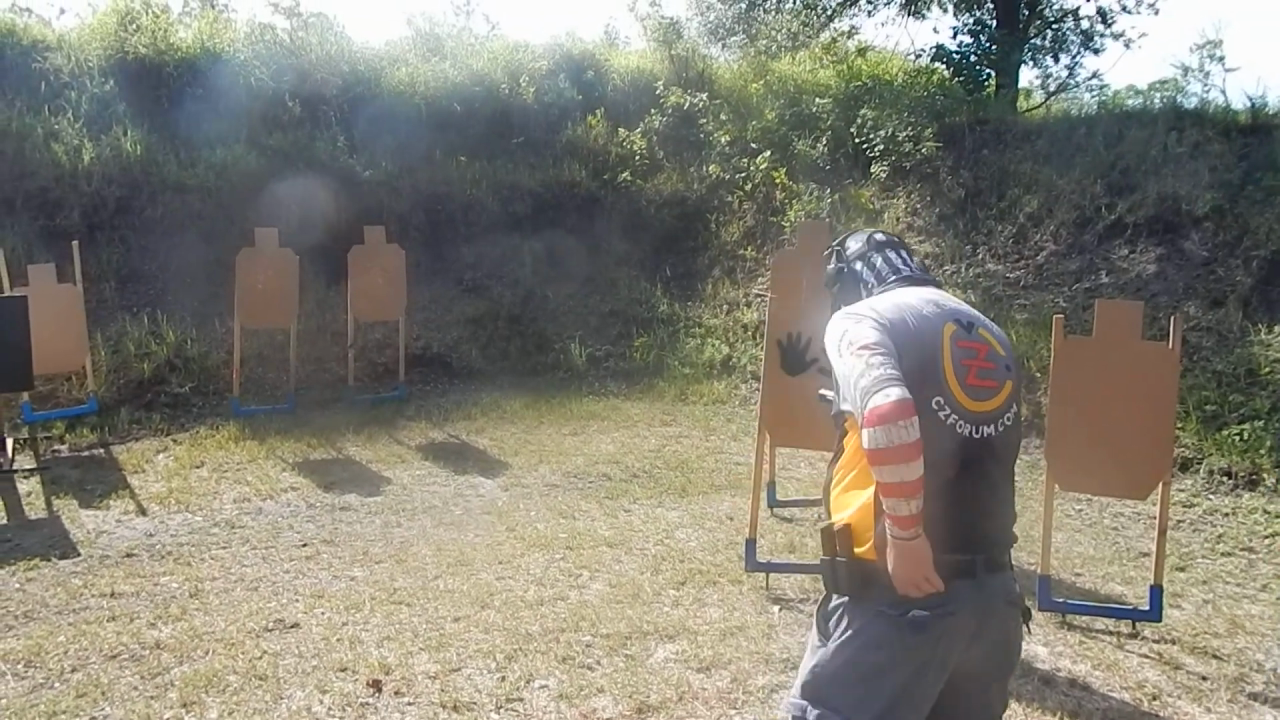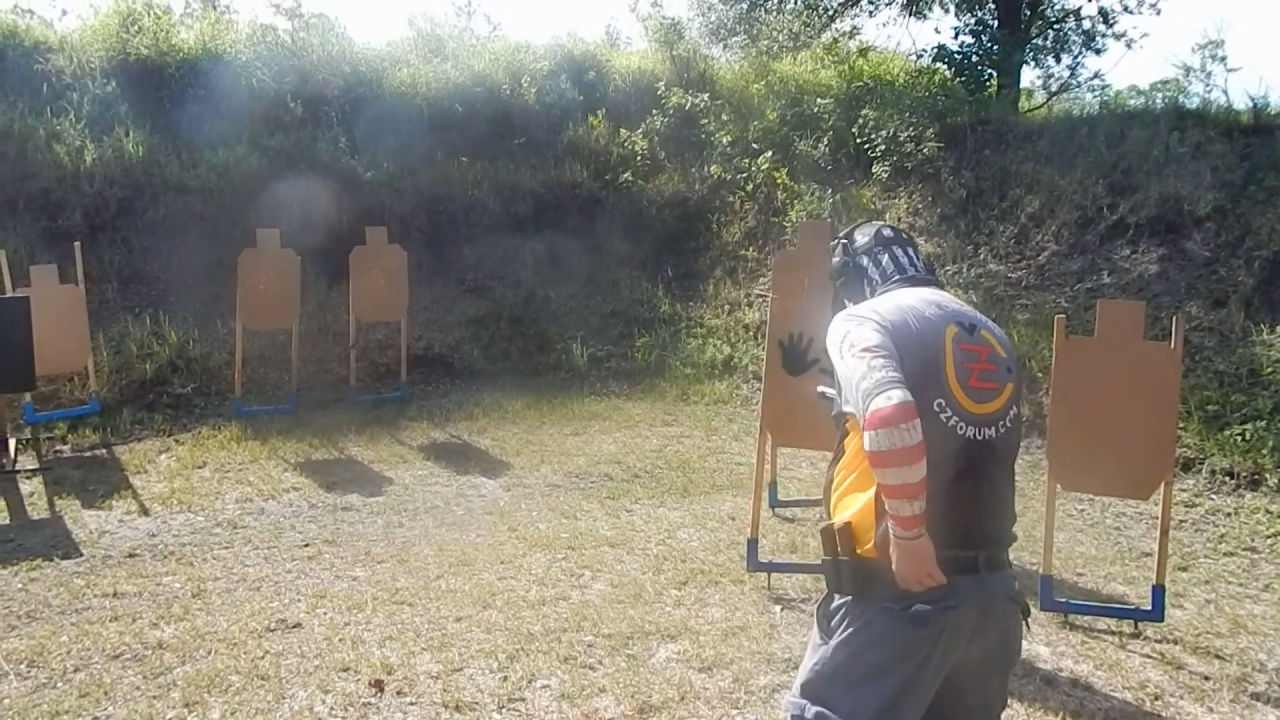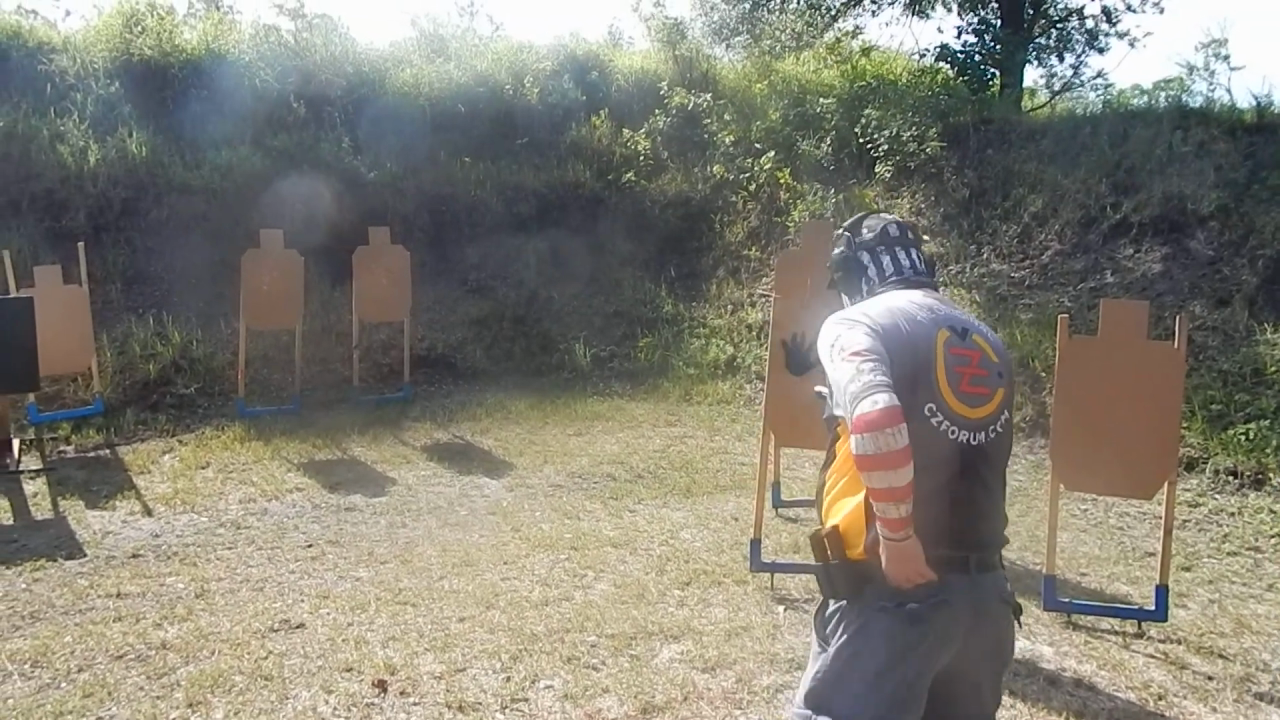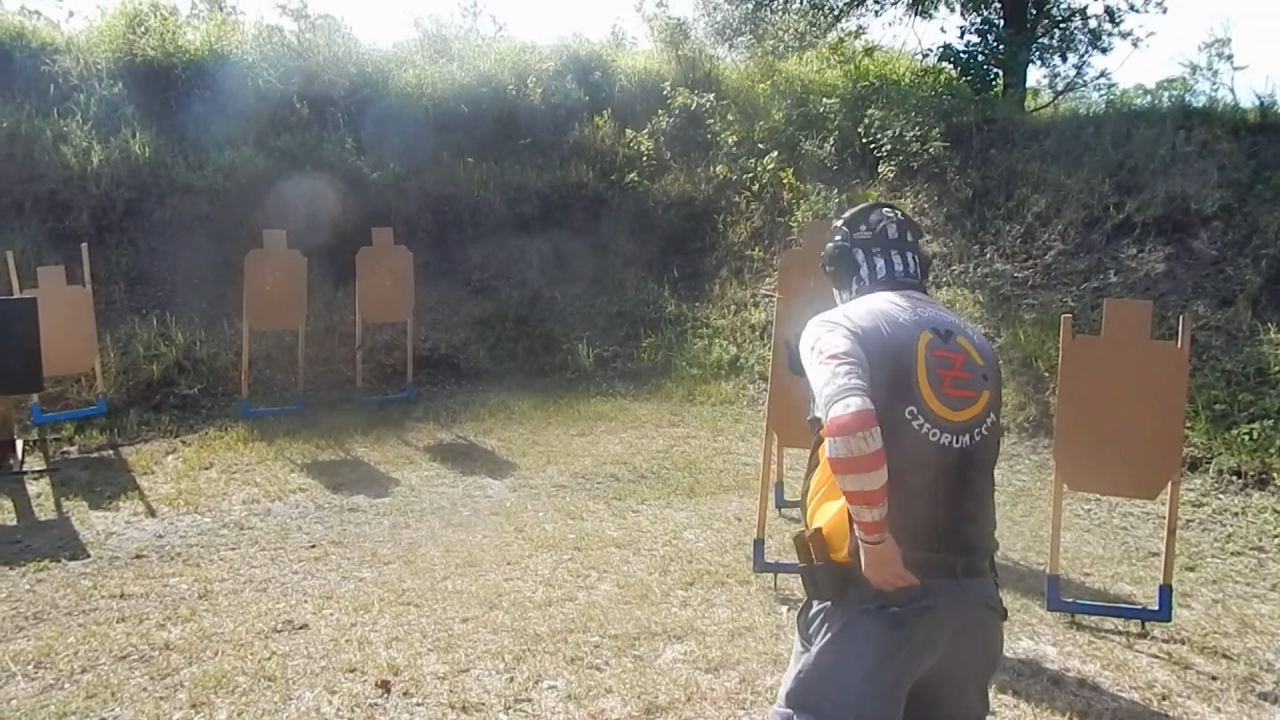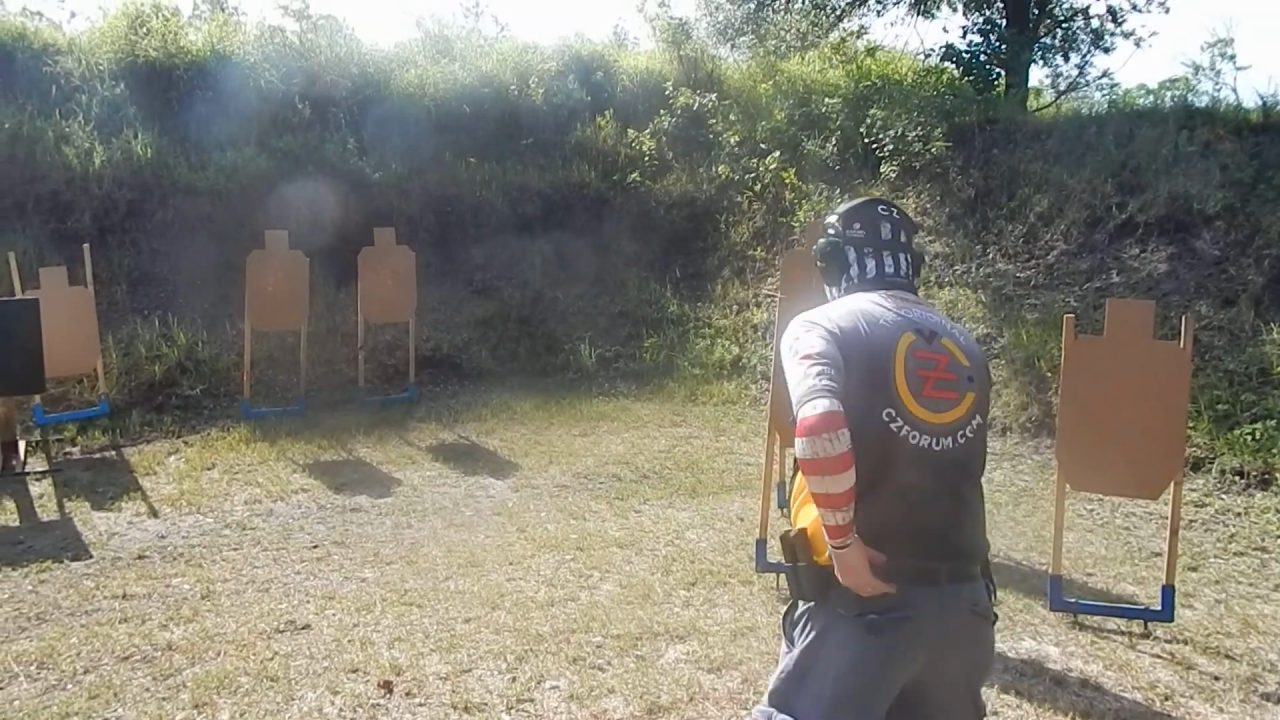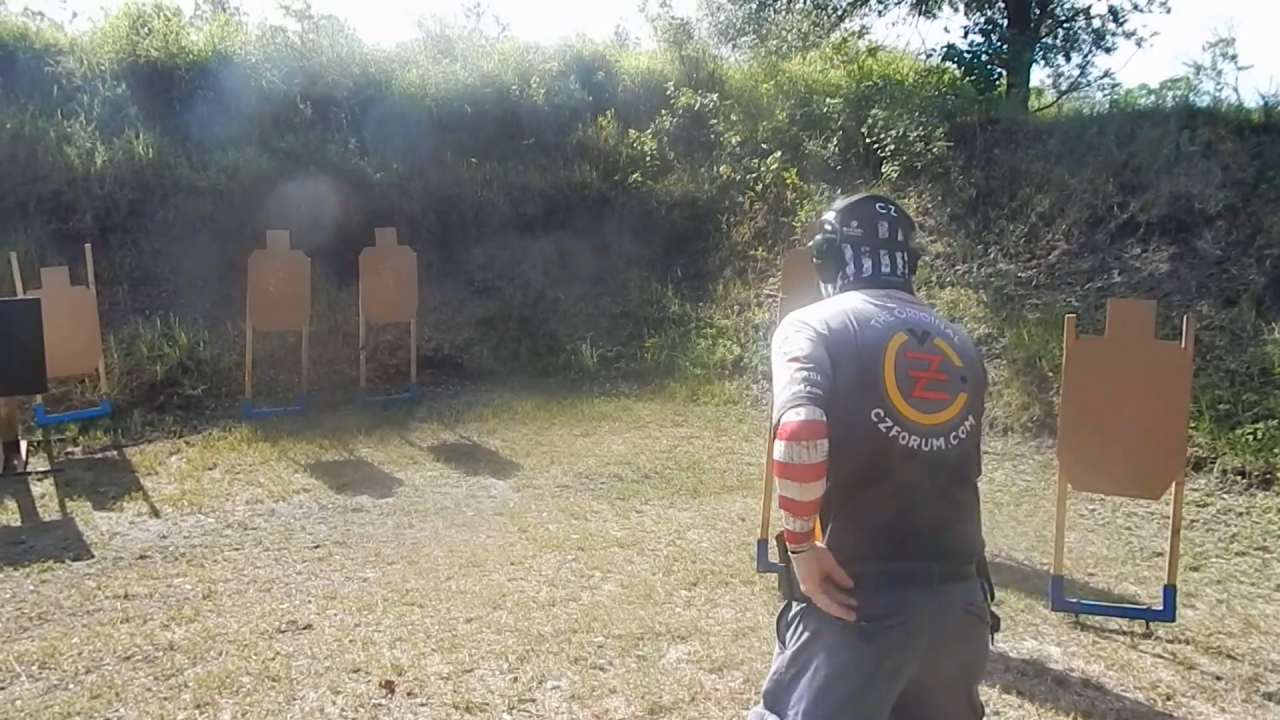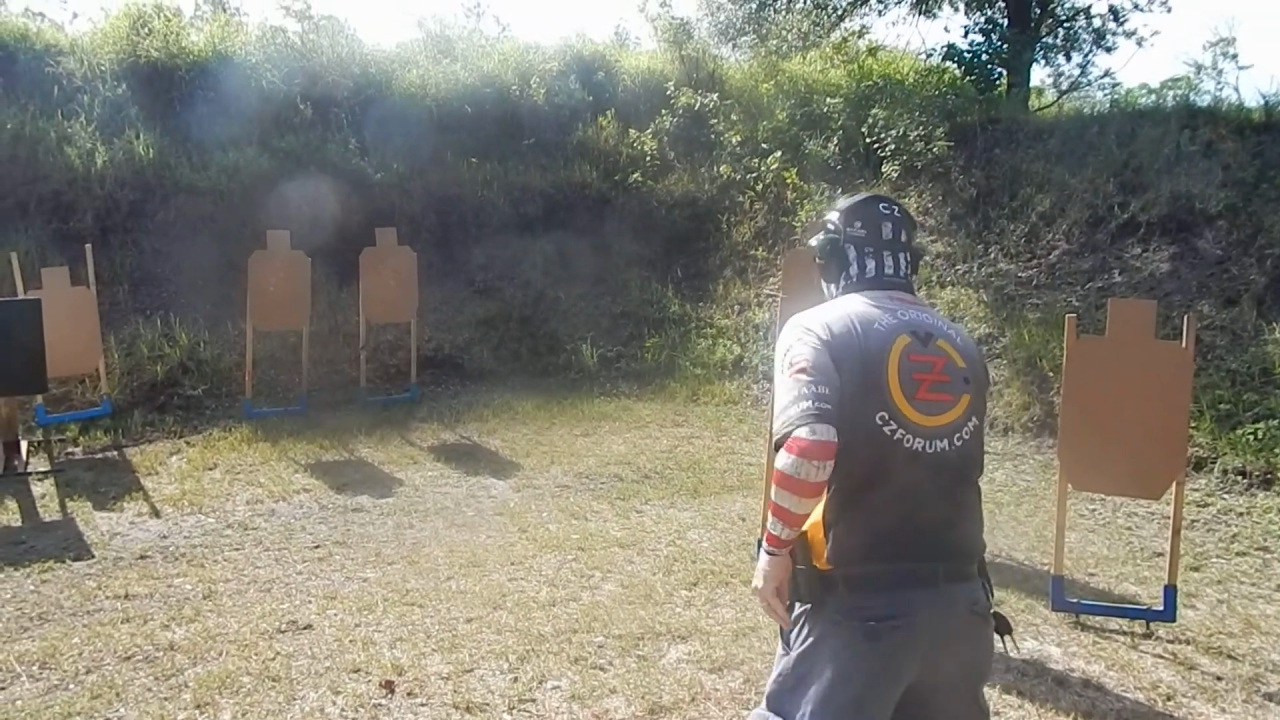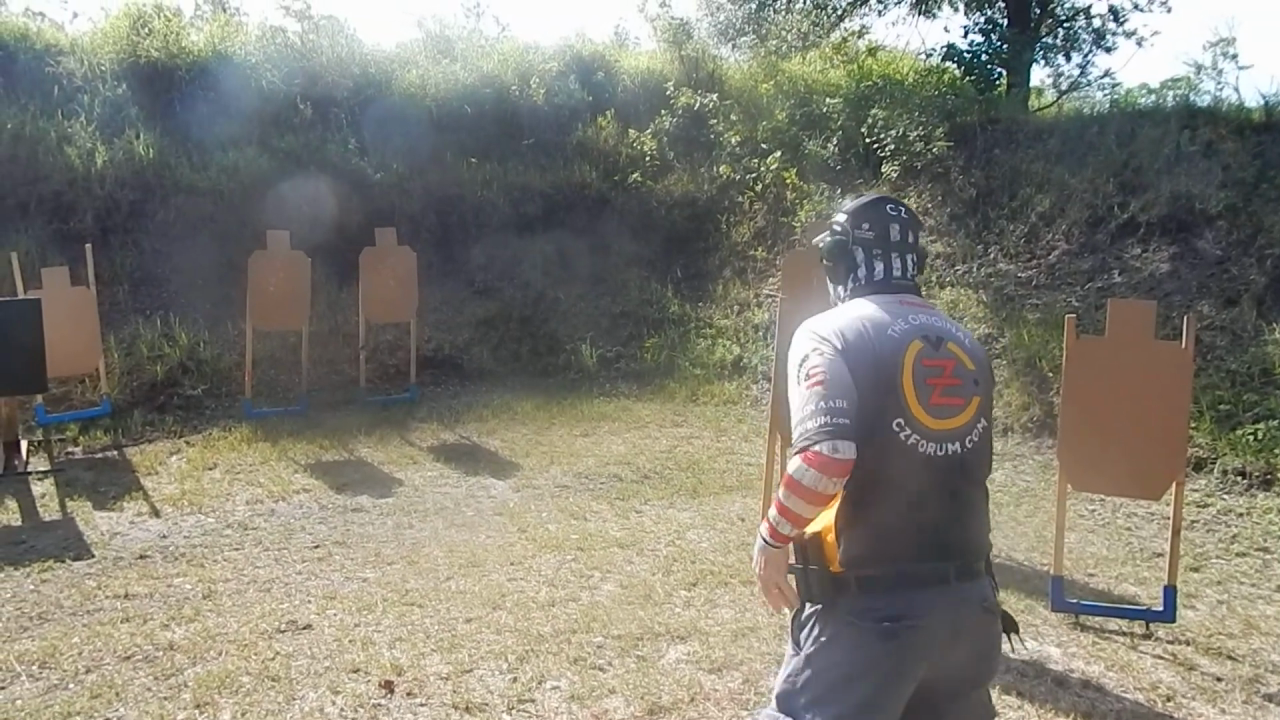
dt=0.1s
person 1, frame 1
left shoulder: (861, 319)
right shoulder: (990, 334)
left elbow: (890, 418)
right elbow: (969, 445)
left wrist: (905, 536)
left hip: (895, 590)
right hip: (991, 589)
person 1, frame 2
left shoulder: (864, 320)
right shoulder: (992, 335)
left elbow: (891, 419)
right elbow: (971, 442)
left wrist: (907, 535)
left hip: (895, 587)
right hip: (990, 587)
person 1, frame 3
left shoulder: (856, 324)
right shoulder: (985, 338)
left elbow: (876, 426)
right elbow: (971, 448)
left wrist: (896, 536)
left hip: (890, 590)
right hip: (983, 587)
person 1, frame 4
left shoulder: (839, 325)
right shoulder: (975, 342)
left elbow: (853, 427)
right elbow: (961, 447)
left wrist: (874, 540)
left hip: (873, 591)
right hip: (970, 592)
person 1, frame 5
left shoulder: (823, 327)
right shoulder: (965, 344)
left elbow: (819, 430)
right elbow: (957, 457)
left wrist: (842, 543)
left hip: (861, 597)
right hip: (962, 595)
person 1, frame 6
left shoulder: (813, 326)
right shoulder: (961, 343)
left elbow: (800, 435)
right elbow: (952, 458)
left wrist: (804, 547)
left hip: (855, 599)
right hip: (957, 595)
person 1, frame 7
left shoulder: (819, 329)
right shoulder: (960, 342)
left elbow: (809, 450)
right elbow: (957, 460)
left wrist: (774, 547)
left hip: (860, 604)
right hip: (960, 598)
person 1, frame 8
left shoulder: (830, 333)
right shoulder: (966, 344)
left elbow: (826, 460)
right elbow: (966, 460)
left wrist: (773, 537)
left hip: (870, 605)
right hip: (967, 597)
